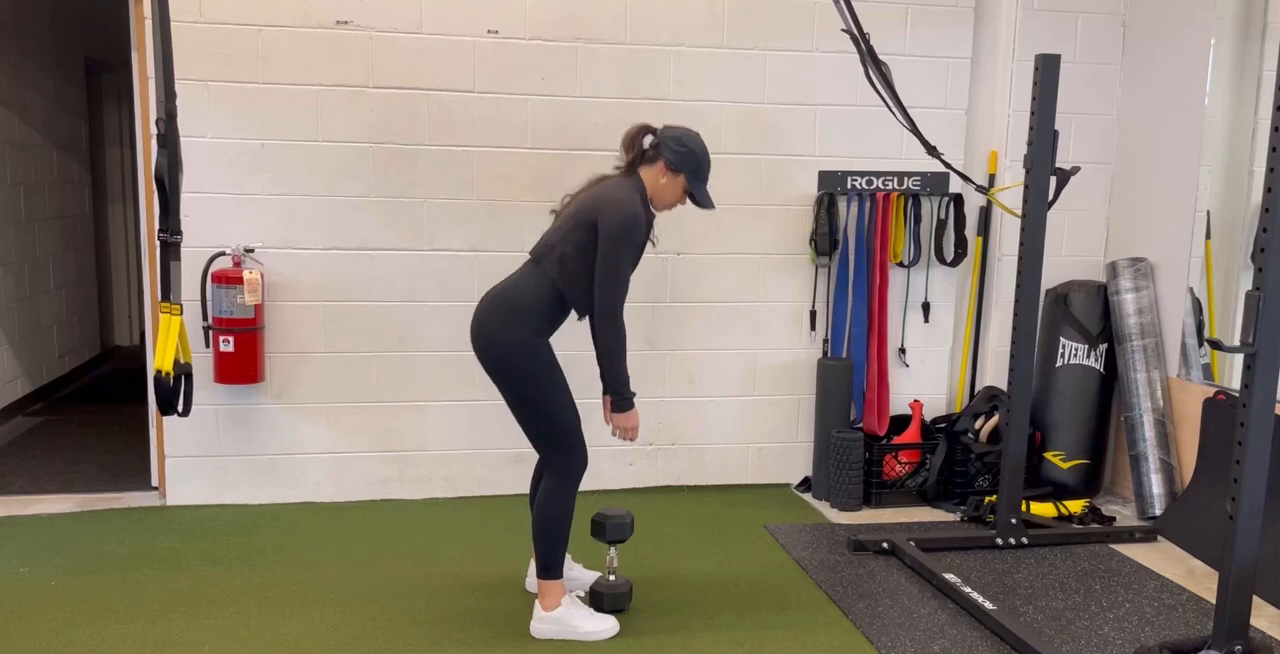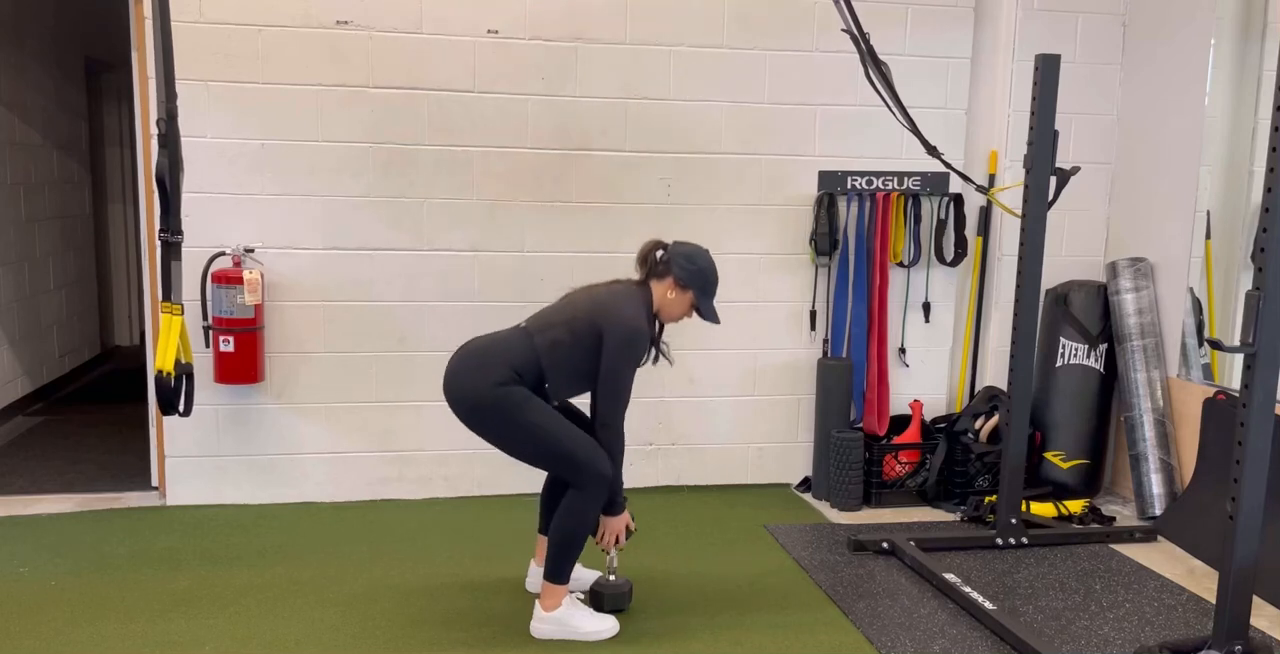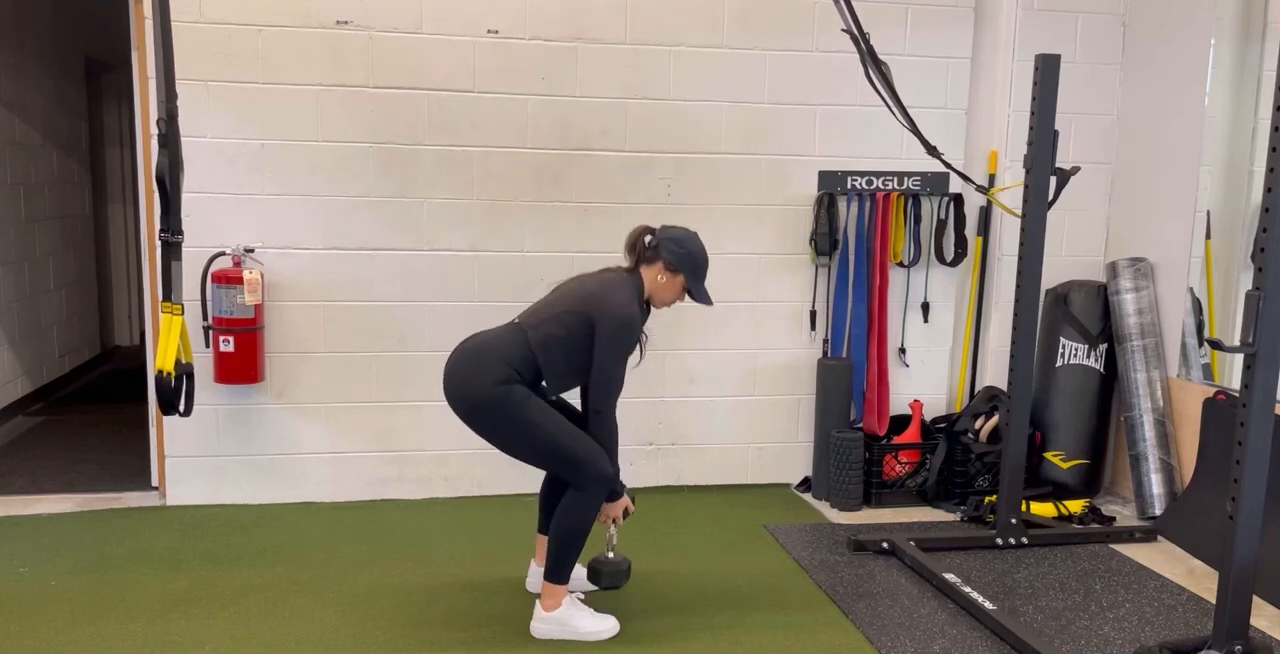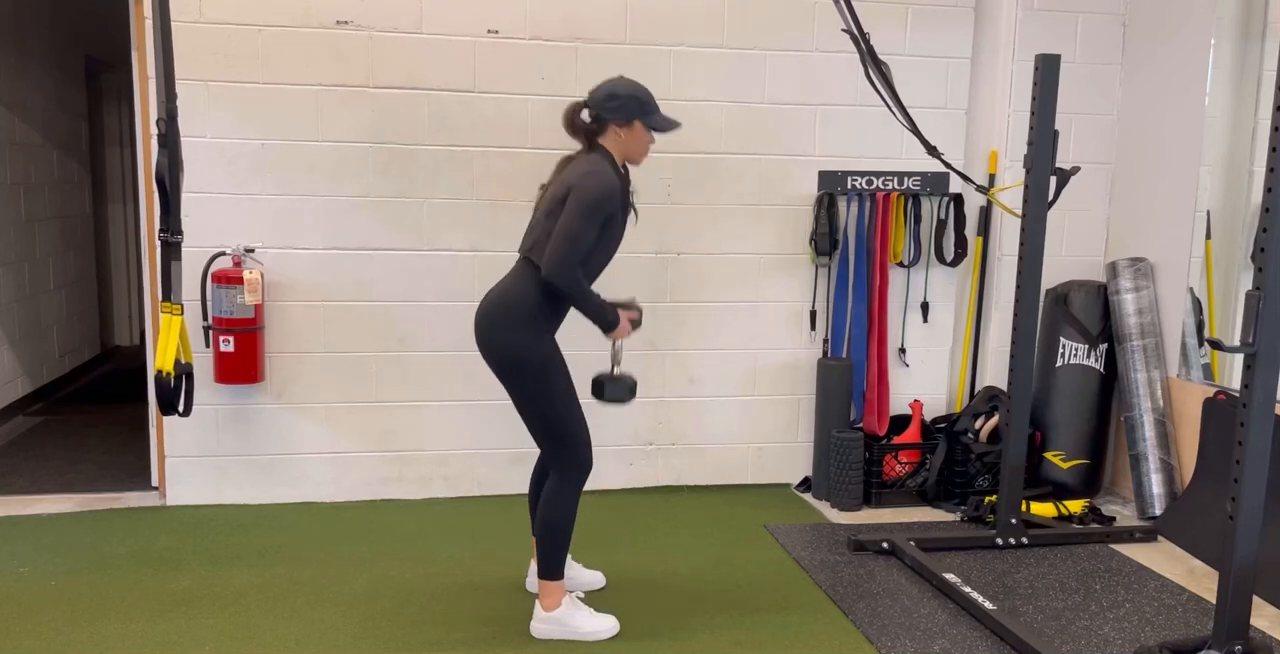
dt=0.3s
person 1, frame 1
left shoulder: (619, 196)
right shoulder: (626, 210)
left elbow: (595, 303)
right elbow: (608, 311)
left wrist: (612, 387)
right wrist: (622, 398)
left hip: (505, 322)
right hip: (512, 330)
left knee: (557, 446)
right knee: (566, 457)
left ankle: (546, 562)
right ankle: (552, 606)
person 1, frame 2
left shoulder: (625, 299)
right shoulder: (630, 322)
left elbow: (601, 410)
right elbow: (609, 417)
left wrist: (608, 497)
right wrist: (613, 505)
left hip: (484, 371)
right hip: (483, 384)
left knee: (575, 449)
right knee: (591, 473)
left ankle: (545, 562)
right ankle: (551, 607)
person 1, frame 3
left shoulder: (612, 285)
right shoulder: (622, 307)
left elbow: (592, 395)
right elbow: (601, 405)
left wrist: (608, 480)
right wrist: (613, 489)
left hip: (483, 367)
right hip: (484, 382)
left knee: (573, 448)
right knee: (591, 473)
left ankle: (546, 564)
right ankle: (552, 609)
person 1, frame 4
left shoulder: (588, 169)
right shoulder: (602, 182)
right elbow: (558, 268)
left wrist: (605, 313)
right wrist: (607, 319)
left hip: (512, 318)
right hip: (518, 328)
left knee: (560, 449)
right knee: (573, 458)
left ankle: (546, 563)
right ankle: (551, 607)
